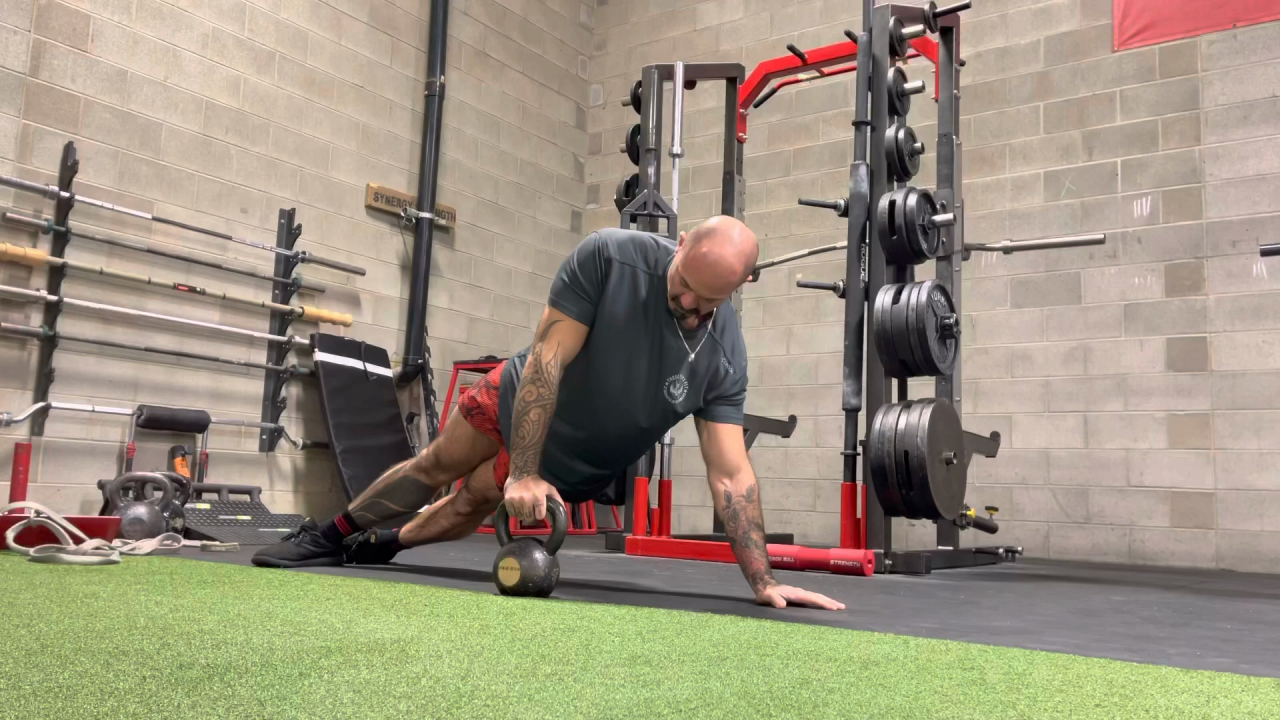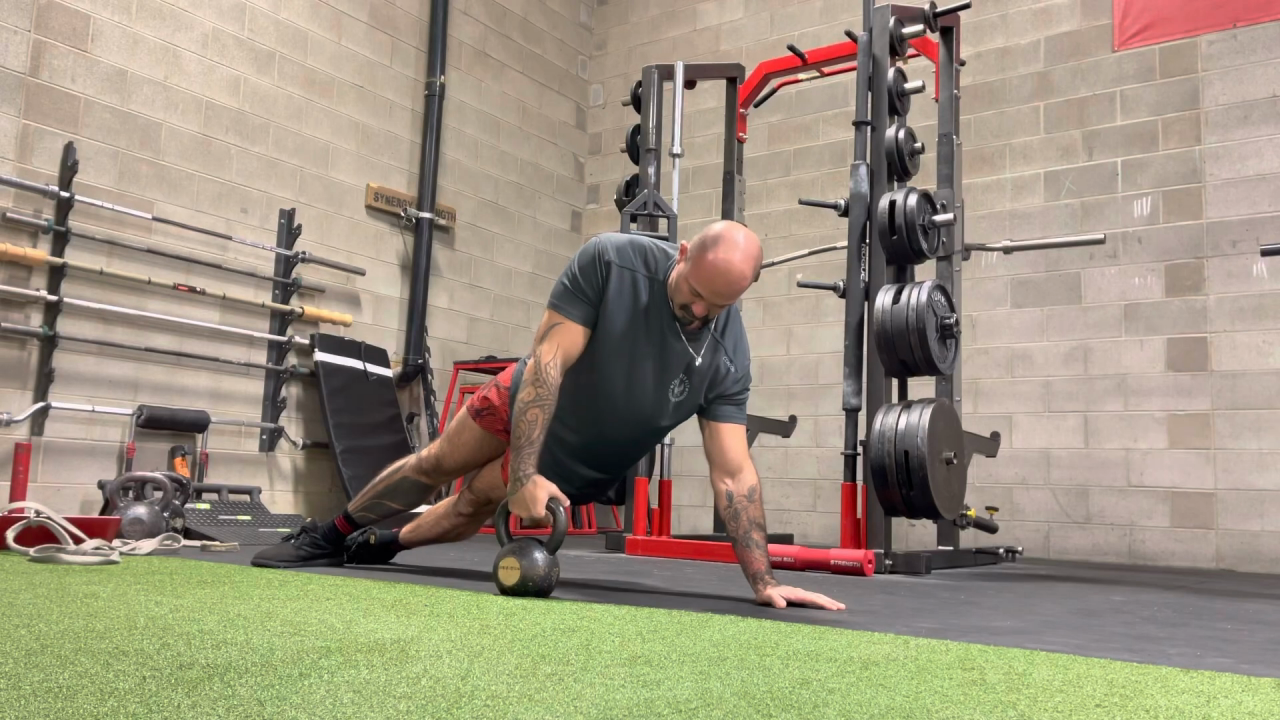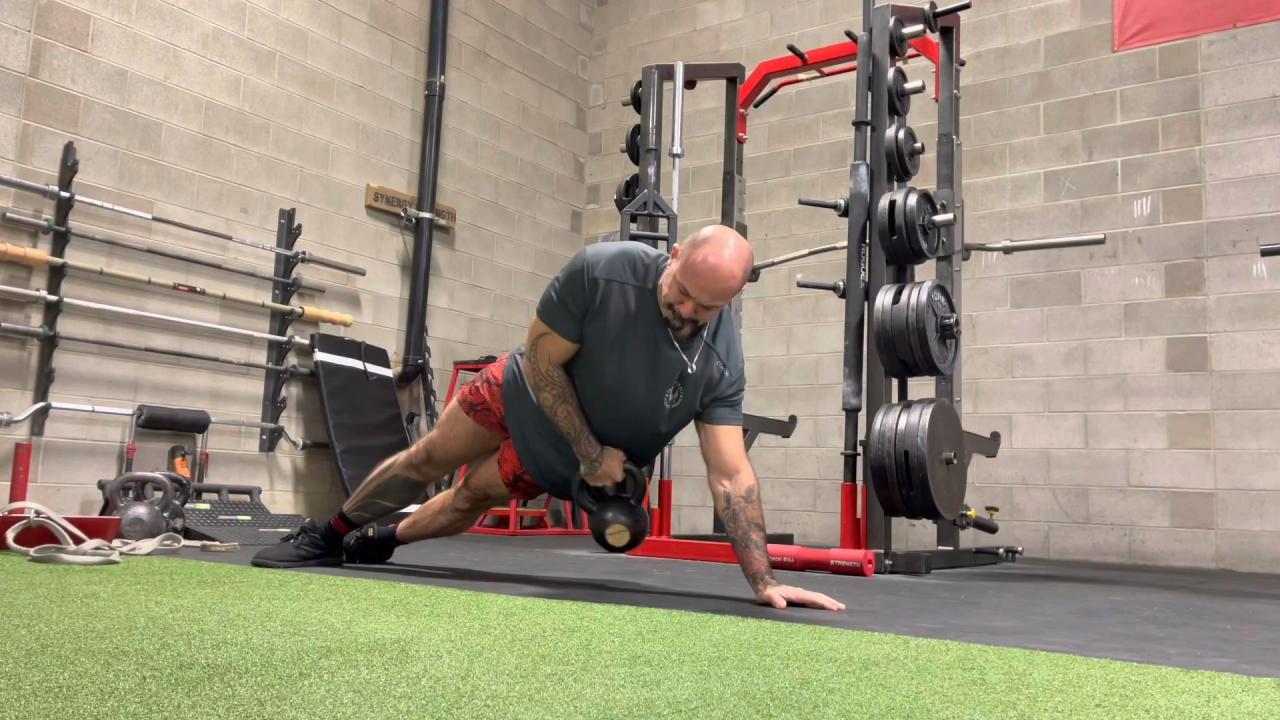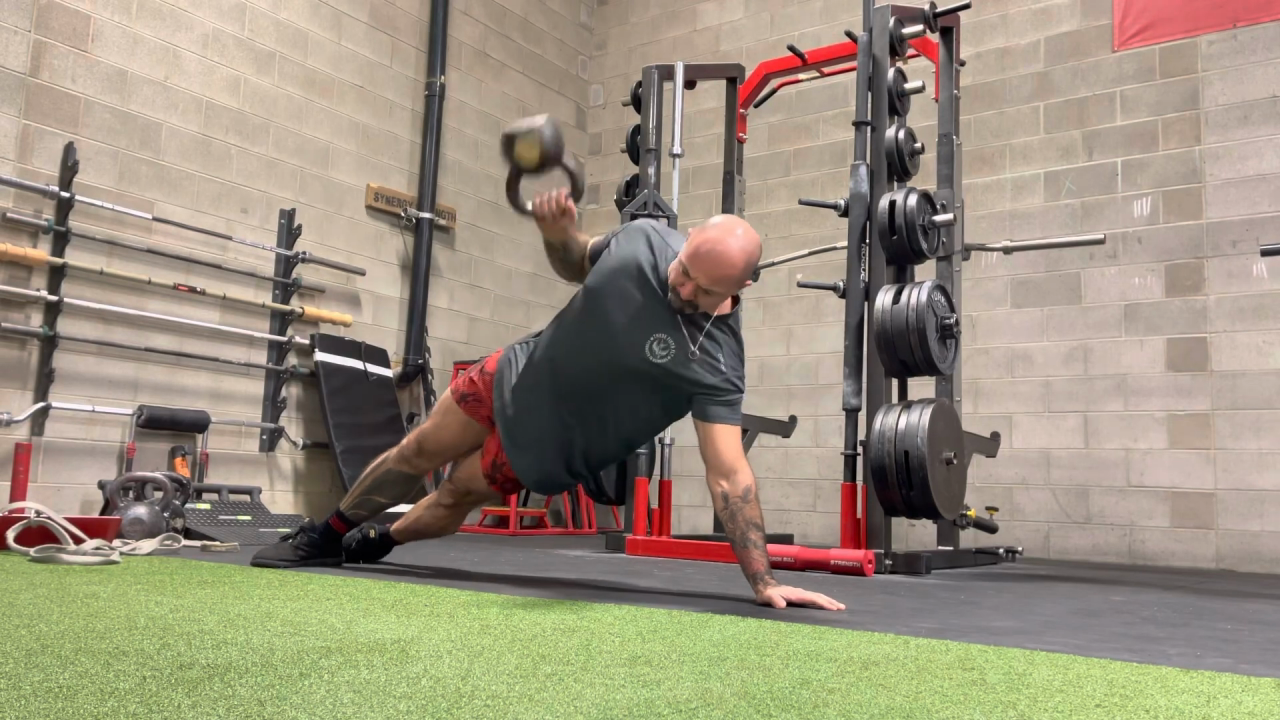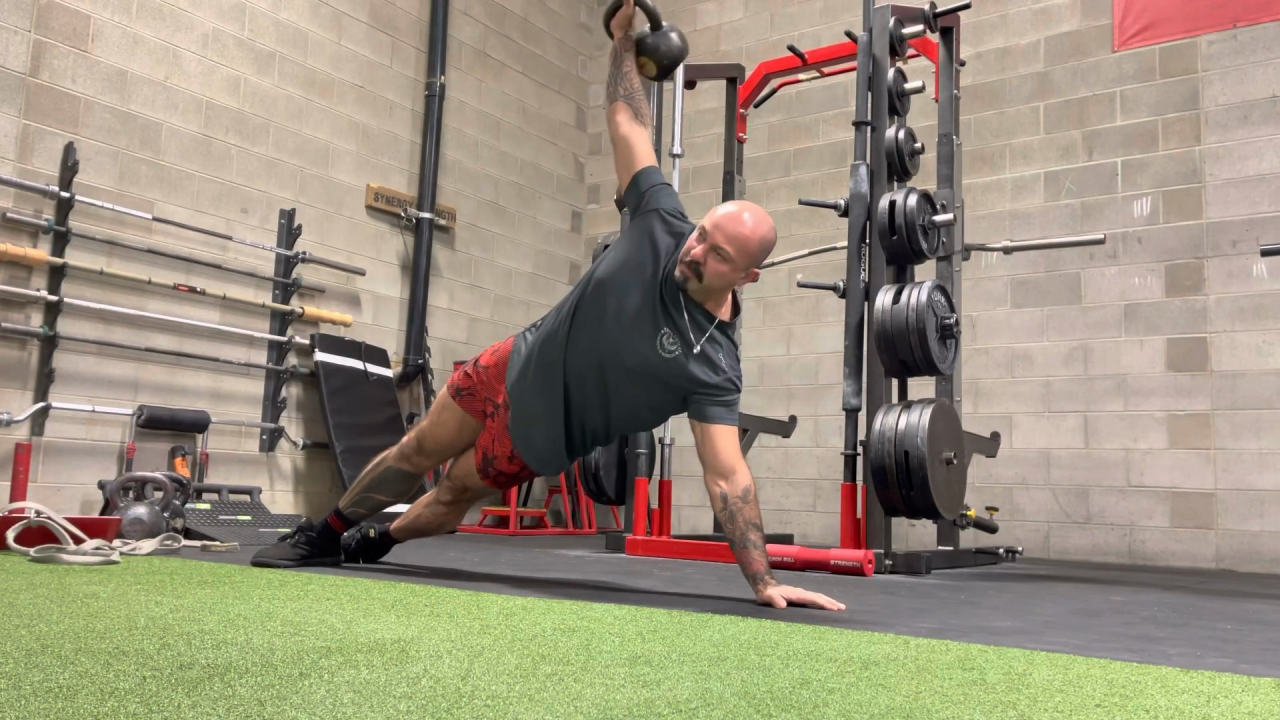
dt=0.7s
person 1, frame 1
left shoulder: (724, 358)
right shoulder: (608, 256)
left elbow: (729, 472)
right elbow: (548, 360)
left wrist: (763, 580)
right wrist: (523, 473)
left hip: (577, 460)
right hip: (518, 398)
left knee: (471, 505)
right knee: (434, 467)
left ankle: (376, 545)
right ankle: (332, 534)
person 1, frame 2
left shoulder: (727, 357)
right shoulder: (610, 260)
left elbow: (732, 474)
right elbow: (548, 362)
left wrist: (763, 580)
right wrist: (523, 475)
left hip: (580, 461)
right hip: (525, 403)
left knee: (475, 504)
right knee: (435, 466)
left ankle: (378, 545)
right ankle: (332, 534)
person 1, frame 3
left shoulder: (720, 362)
right shoulder: (600, 270)
left elbow: (730, 473)
right elbow: (541, 362)
left wrist: (763, 580)
right wrist: (591, 454)
right hip: (521, 392)
left knee: (472, 498)
right knee: (426, 461)
left ankle: (376, 542)
right ankle: (329, 535)
person 1, frame 4
left shoulder: (717, 362)
right shoulder: (647, 240)
left elbow: (729, 475)
right elbow: (577, 266)
left wrist: (764, 581)
right wrist: (556, 232)
left hip: (543, 443)
right hip: (515, 375)
left knee: (457, 496)
right knee: (420, 450)
left ankle: (374, 541)
right ankle: (329, 534)
person 1, frame 5
left shoulder: (712, 364)
right shoulder: (663, 224)
left elbow: (727, 476)
right elbow: (628, 126)
left wrist: (764, 582)
left hip: (540, 428)
right hip: (516, 366)
left knee: (458, 491)
right knee: (419, 452)
left ankle: (369, 543)
right ankle: (326, 535)
